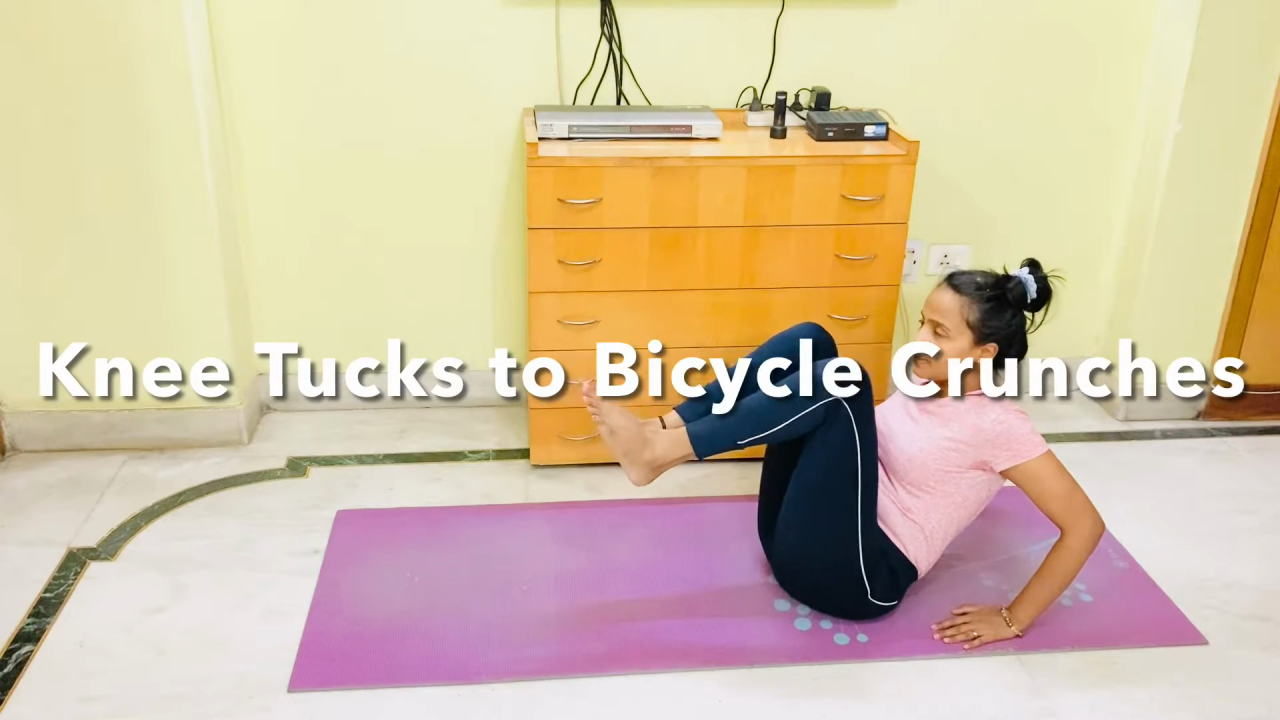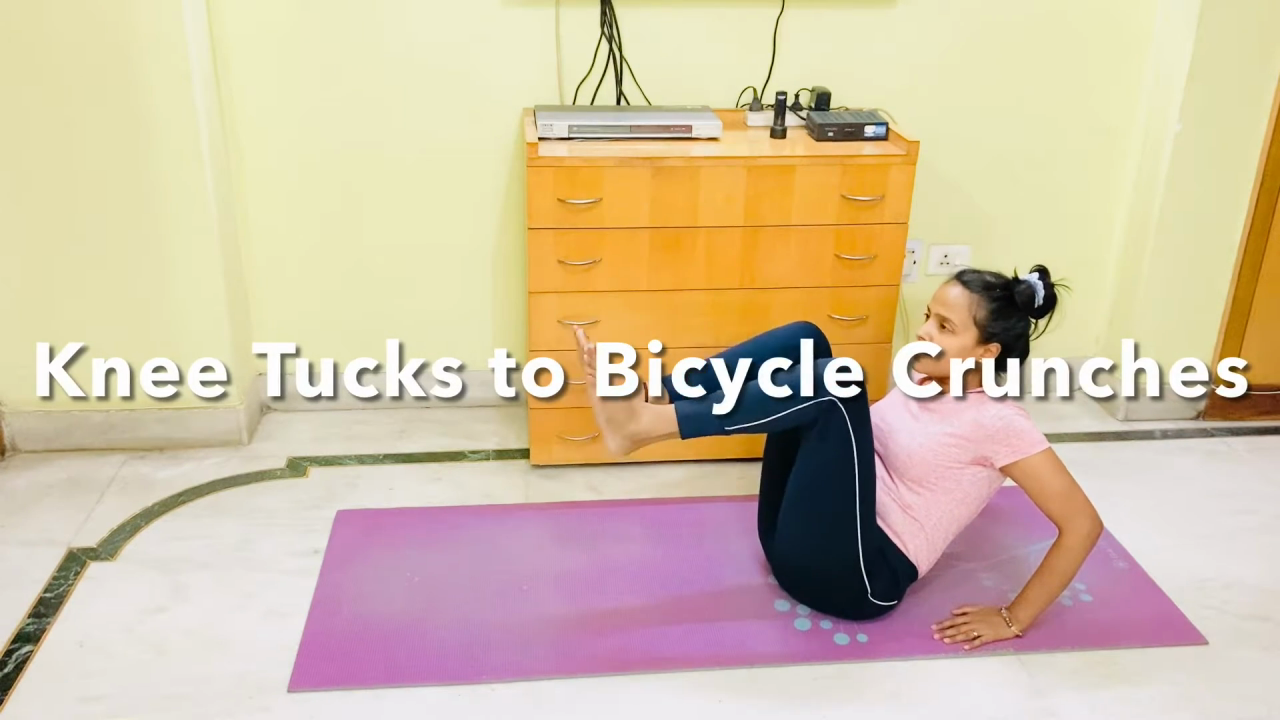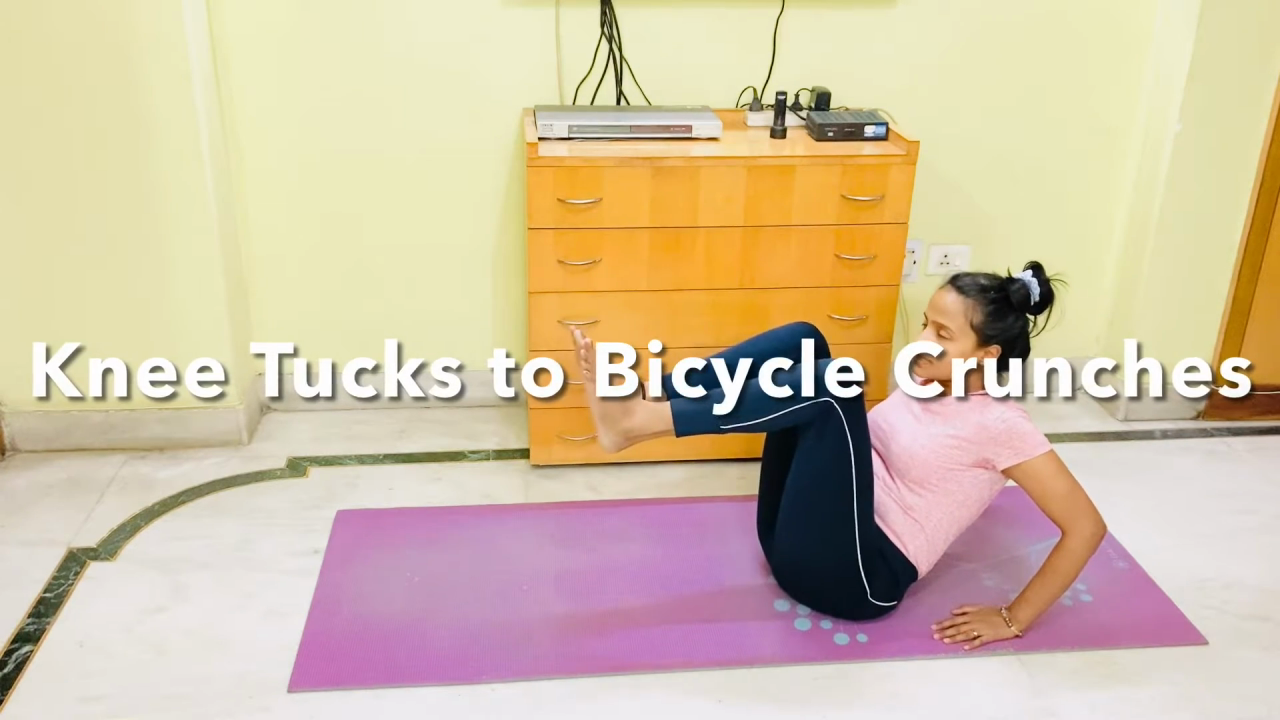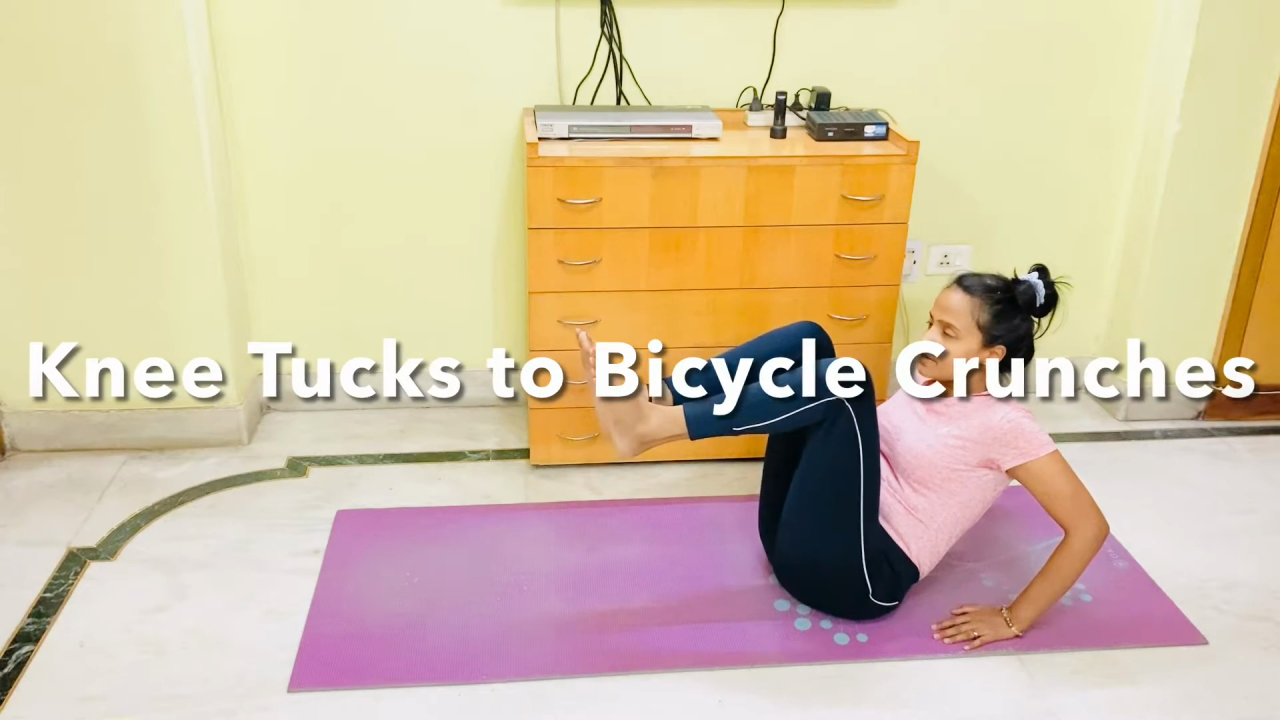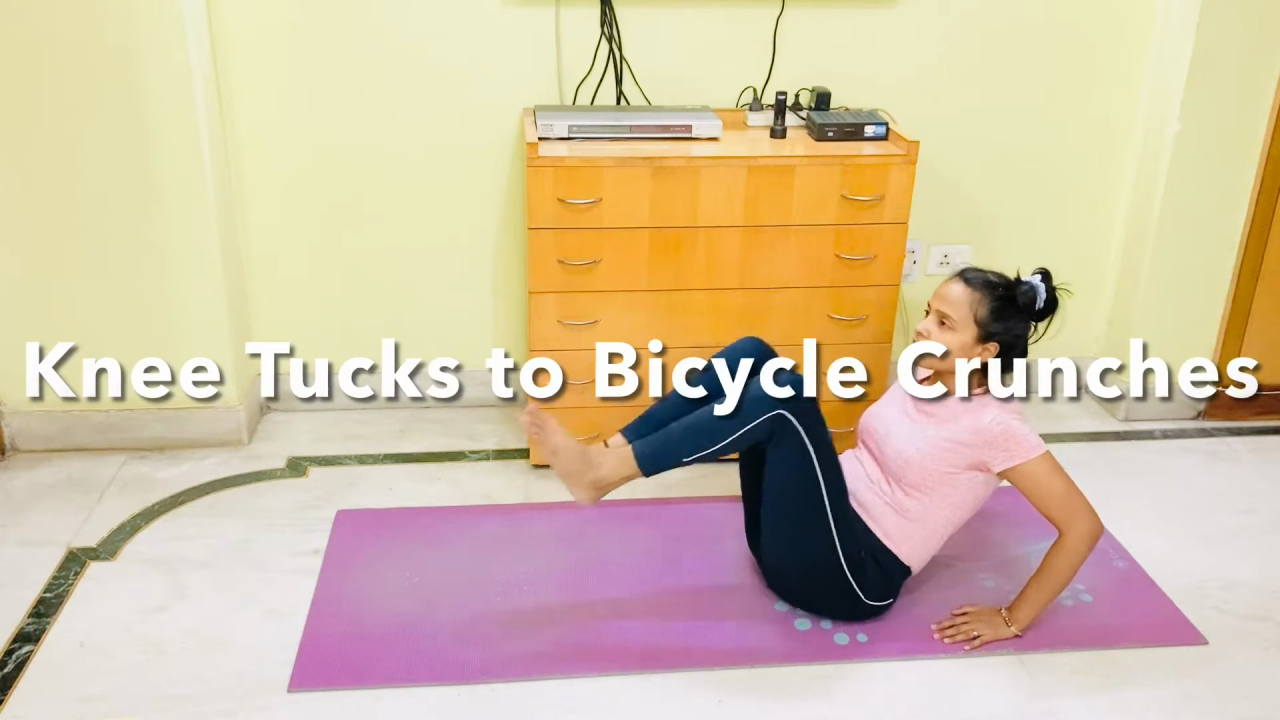
dt=0.5s
person 1, frame 1
left shoulder: (996, 427)
right shoulder: (926, 382)
left elbow: (1084, 527)
left wrist: (1013, 620)
left hip: (854, 574)
right hip: (796, 531)
right knee: (808, 340)
left ankle: (661, 451)
right ankle: (664, 428)
person 1, frame 2
left shoulder: (997, 424)
right shoulder: (924, 380)
left elbow: (1083, 525)
left wrist: (1013, 620)
left hip: (855, 573)
right hip: (797, 535)
left knee: (833, 381)
right knee: (803, 339)
left ankle: (644, 426)
right ankle: (645, 401)
person 1, frame 3
left shoulder: (999, 427)
right shoulder: (926, 382)
left elbow: (1086, 528)
left wrist: (1012, 620)
left hip: (856, 574)
right hip: (797, 533)
left knee: (827, 383)
right knee: (801, 340)
left ankle: (637, 423)
right ankle: (644, 401)
person 1, frame 4
left shoulder: (1004, 428)
right shoulder: (926, 381)
left elbow: (1088, 528)
left wrist: (1012, 621)
left hip: (854, 574)
right hip: (798, 535)
right knee: (807, 339)
left ankle: (651, 427)
right ankle: (655, 403)
person 1, frame 5
left shoulder: (994, 427)
right shoulder: (920, 382)
left elbow: (1082, 527)
left wrist: (1012, 619)
left hip: (851, 575)
right hip: (811, 528)
left knee: (777, 397)
right knee: (751, 357)
left ankle: (604, 472)
right ankle: (608, 453)
